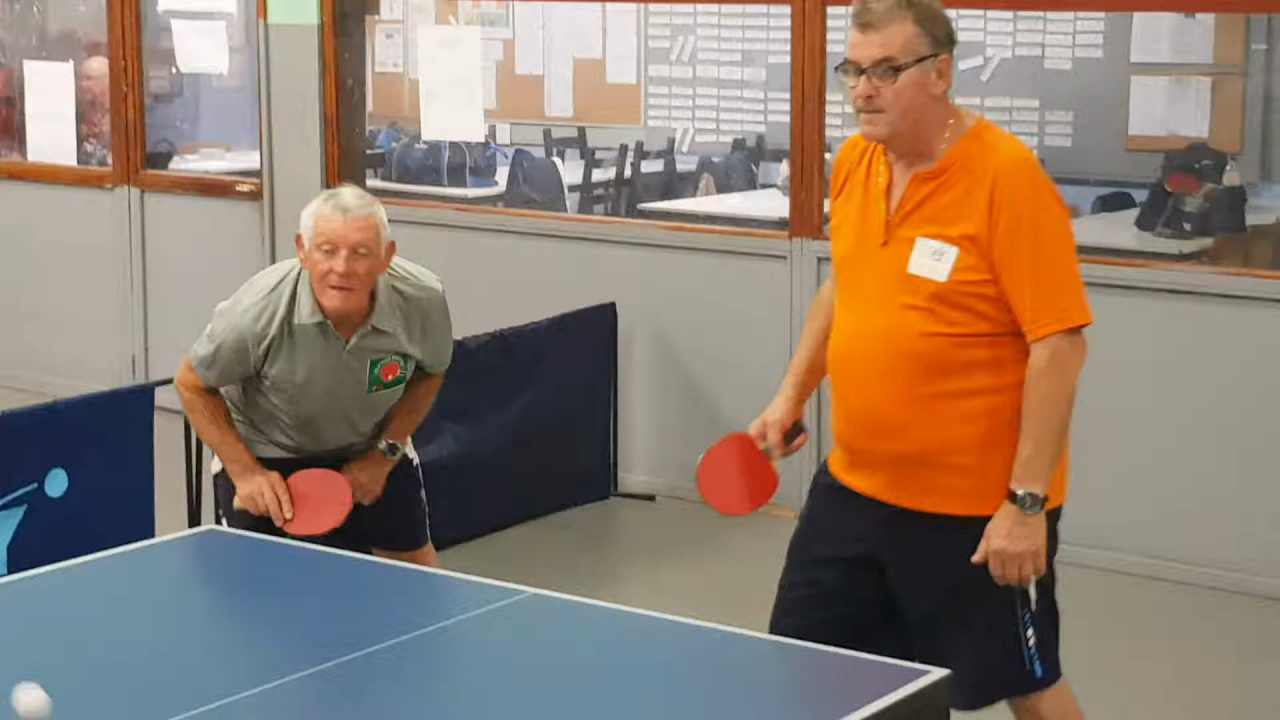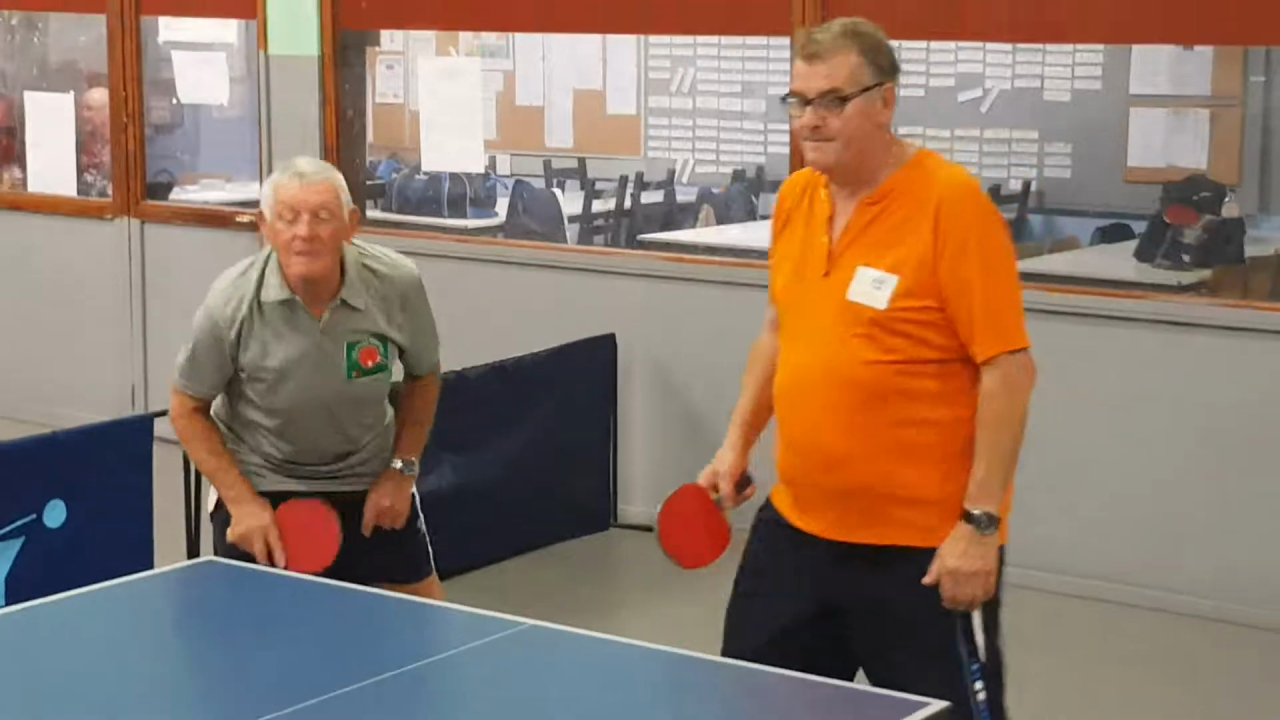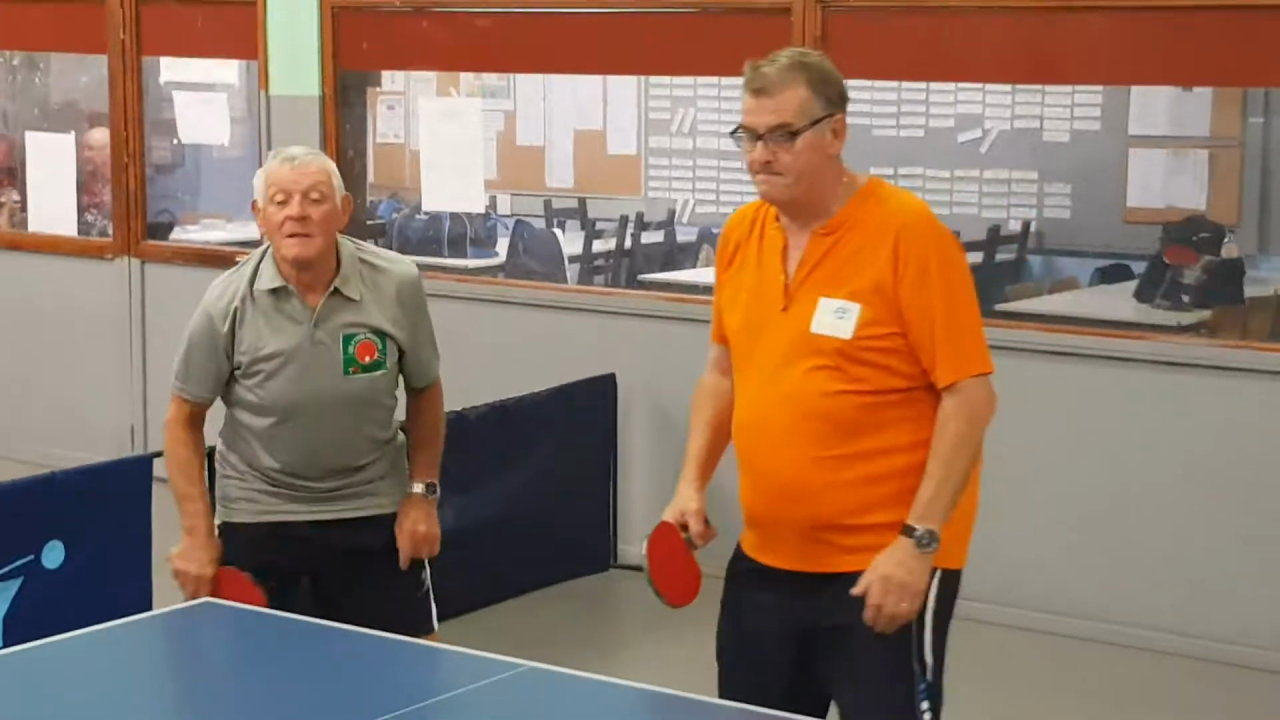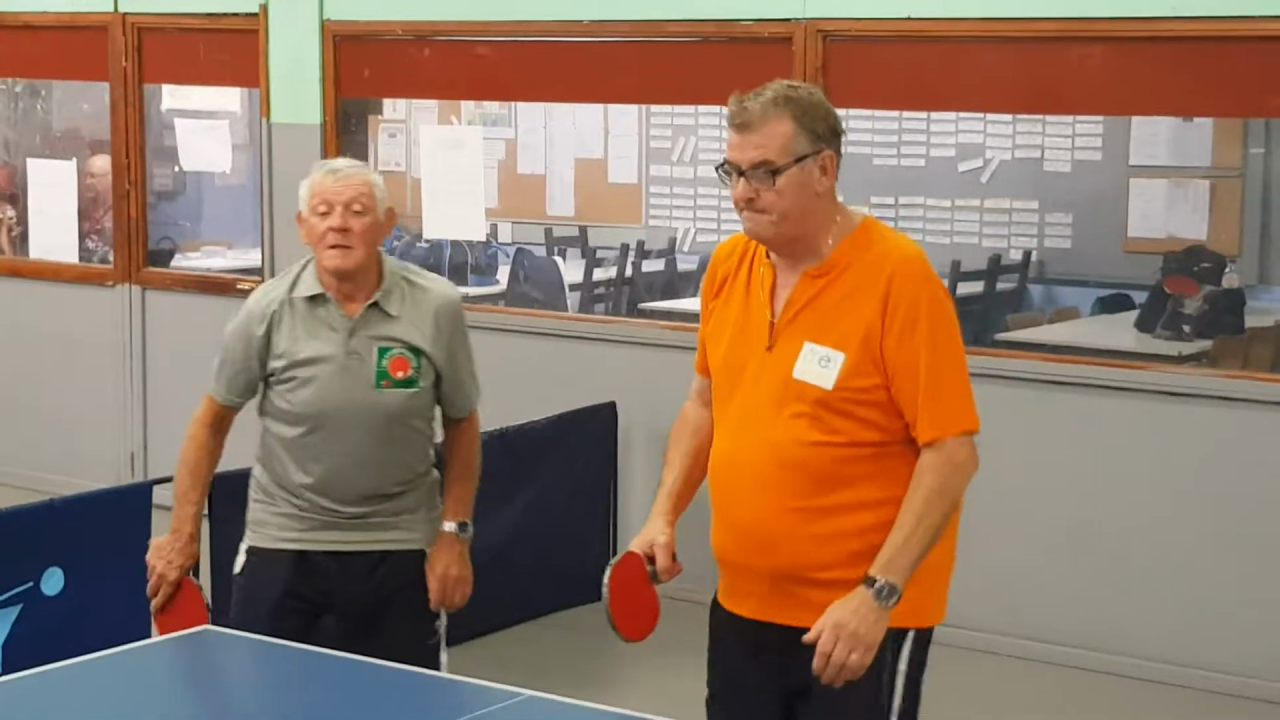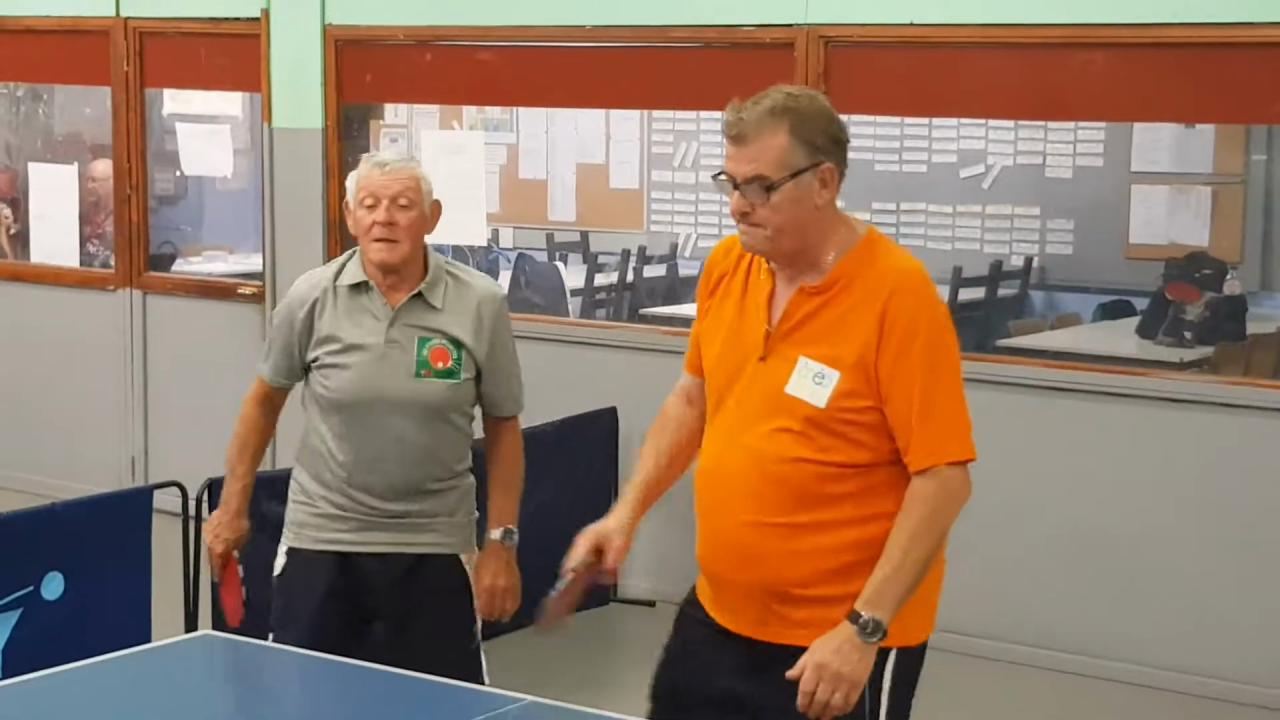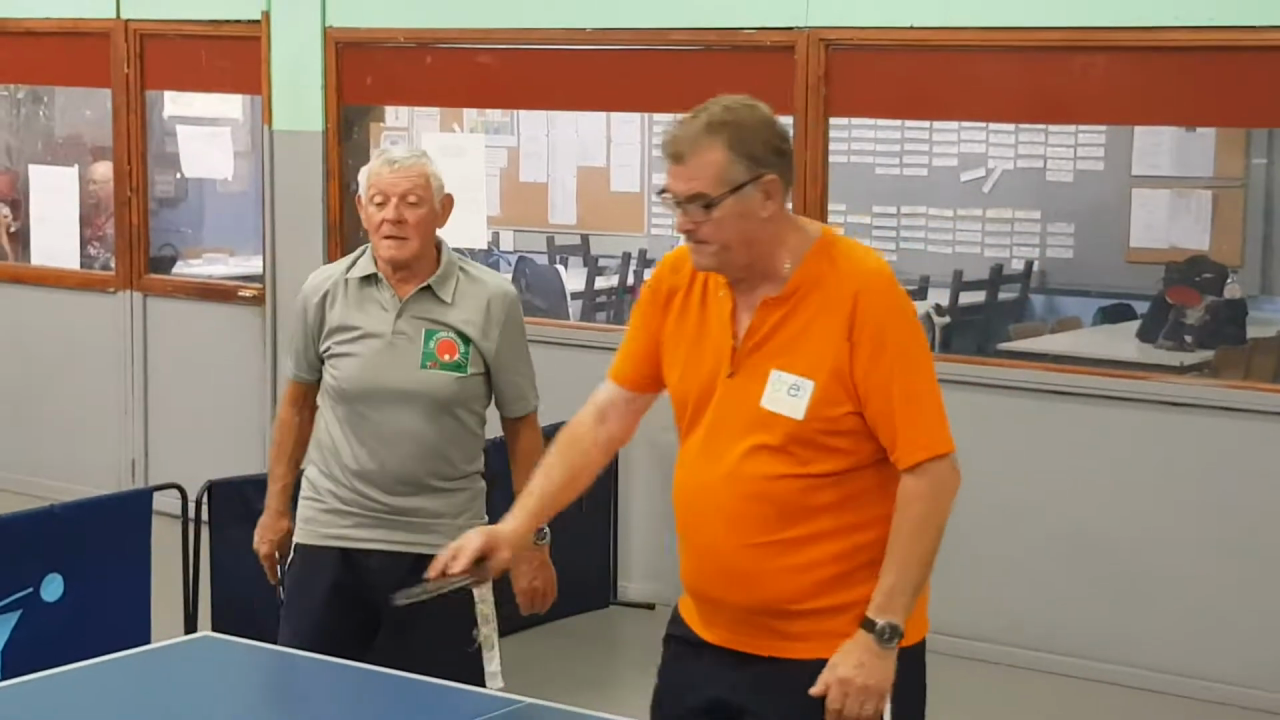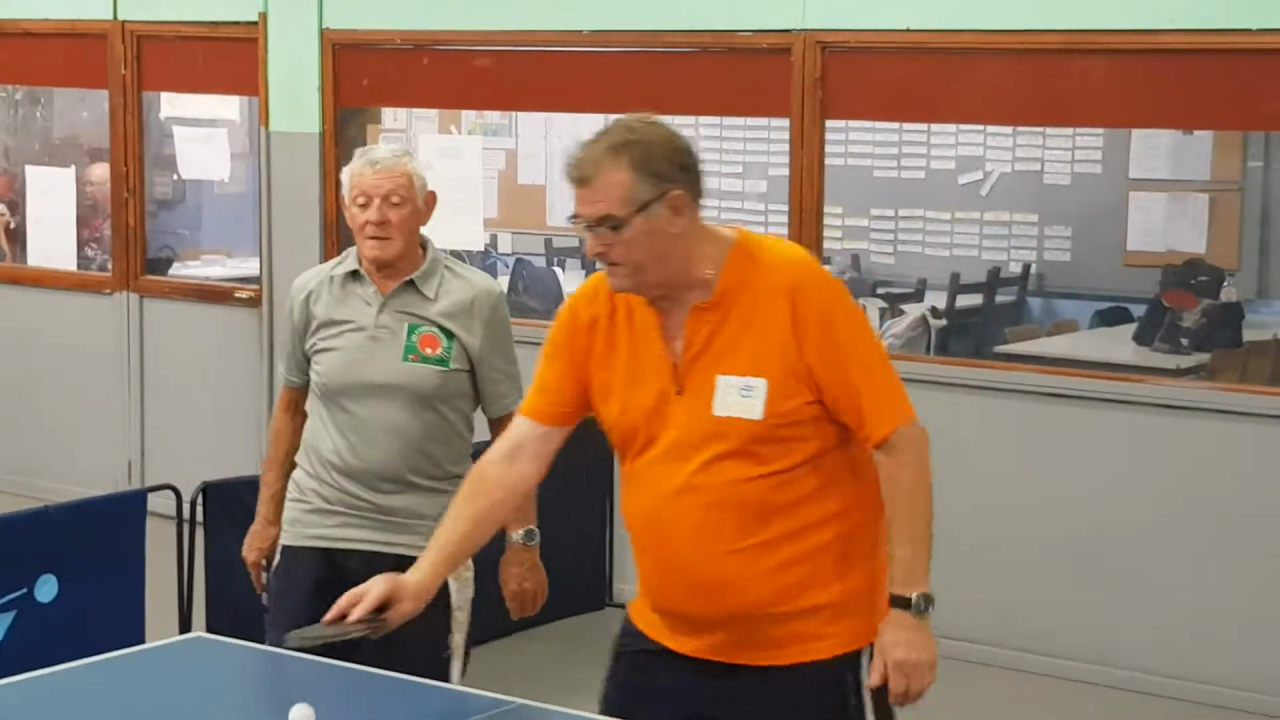
dt=0.2s
person 1, frame 1
left shoulder: (1006, 176)
right shoulder: (852, 163)
left elbow: (1059, 347)
left wrist: (1026, 500)
right wrist: (791, 395)
left hip: (974, 501)
right hip: (852, 487)
person 1, frame 2
left shoulder: (950, 203)
right shoulder: (793, 198)
left elbow: (1009, 373)
left wrist: (977, 525)
right wrist: (737, 443)
left hip: (921, 540)
right hip: (796, 524)
person 1, frame 3
left shoulder: (907, 233)
right shoulder: (739, 234)
left elbow: (971, 396)
left wrist: (918, 540)
right wrist: (691, 483)
left hip: (888, 562)
right hip: (765, 562)
person 1, frame 4
left shoulder: (896, 276)
right shoulder: (727, 265)
left elbow: (952, 451)
left wrist: (879, 592)
right wrist: (663, 517)
left hip: (861, 612)
right hip: (743, 607)
person 1, frame 5
left shoulder: (897, 294)
right shoulder: (728, 265)
left elbow: (944, 478)
left wrist: (862, 629)
right wrist: (625, 513)
left hip: (842, 641)
right hip: (718, 615)
person 1, frame 6
left shoulder: (861, 294)
right shoulder: (674, 282)
left elbow: (931, 471)
right elbow: (607, 415)
left wrist: (878, 634)
right wrist: (514, 527)
left hip: (838, 649)
right hip: (706, 634)
person 1, frame 7
left shoulder: (794, 289)
right shoulder: (589, 311)
left elbow: (899, 445)
right elbow: (517, 455)
left wrist: (907, 605)
right wrist: (423, 576)
left hip: (810, 648)
right hip: (665, 641)
person 2, frame 1
left shoulder: (421, 297)
right shoulder: (257, 312)
left elbow: (429, 373)
right elbow: (192, 385)
left wrist: (385, 450)
right wrist: (246, 472)
left hip: (368, 451)
right hip: (264, 453)
person 2, frame 2
left shoulder: (396, 282)
right shoulder: (231, 302)
left elbow: (422, 376)
right elbow: (189, 409)
left wrist: (402, 470)
right wrist: (242, 502)
left hip: (367, 477)
right hip: (261, 482)
person 2, frame 3
left shoulder: (396, 285)
right shoulder: (229, 302)
left elbow: (424, 391)
right elbow: (184, 419)
left wrist: (423, 494)
right wrist: (198, 534)
left hip: (373, 510)
right hip: (258, 516)
person 2, frame 4
left shoulder: (438, 308)
right shoulder: (267, 311)
left elbow: (462, 425)
right elbow: (212, 420)
left wrist: (454, 533)
right wrist: (182, 533)
left hip: (399, 546)
right hip: (282, 542)
person 2, frame 5
left shoulder: (480, 304)
right shoulder: (310, 299)
left elbow: (502, 426)
right elbow: (264, 402)
left wrist: (501, 540)
right wrist: (233, 508)
left hip: (433, 547)
right hip: (322, 543)
person 2, frame 6
left shoulder: (491, 301)
right shoulder: (324, 293)
left elbow: (522, 426)
right elbow: (298, 401)
left wrist: (534, 540)
right wrist: (276, 507)
left hip: (442, 547)
right hip: (330, 539)
person 2, frame 7
left shoulder: (475, 299)
right shoulder: (312, 293)
left elbow: (512, 427)
left wrist: (522, 540)
right wrist: (267, 515)
left hip: (424, 546)
right hip: (314, 537)
